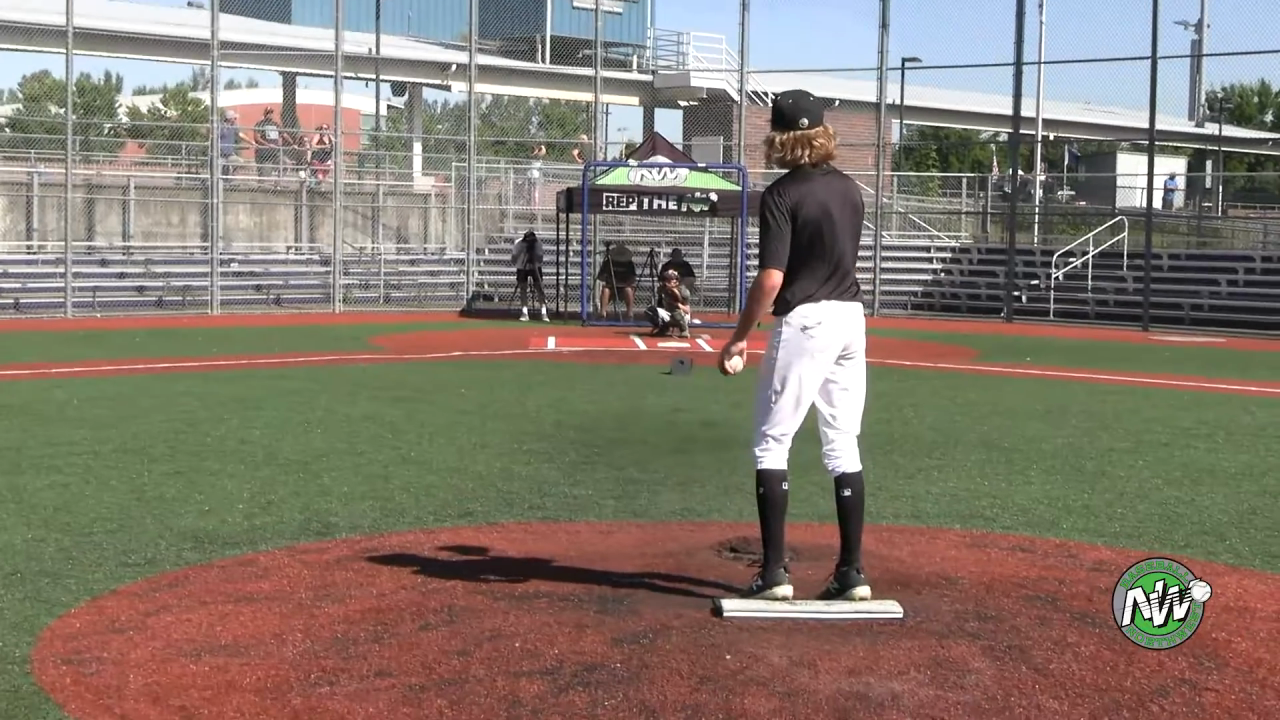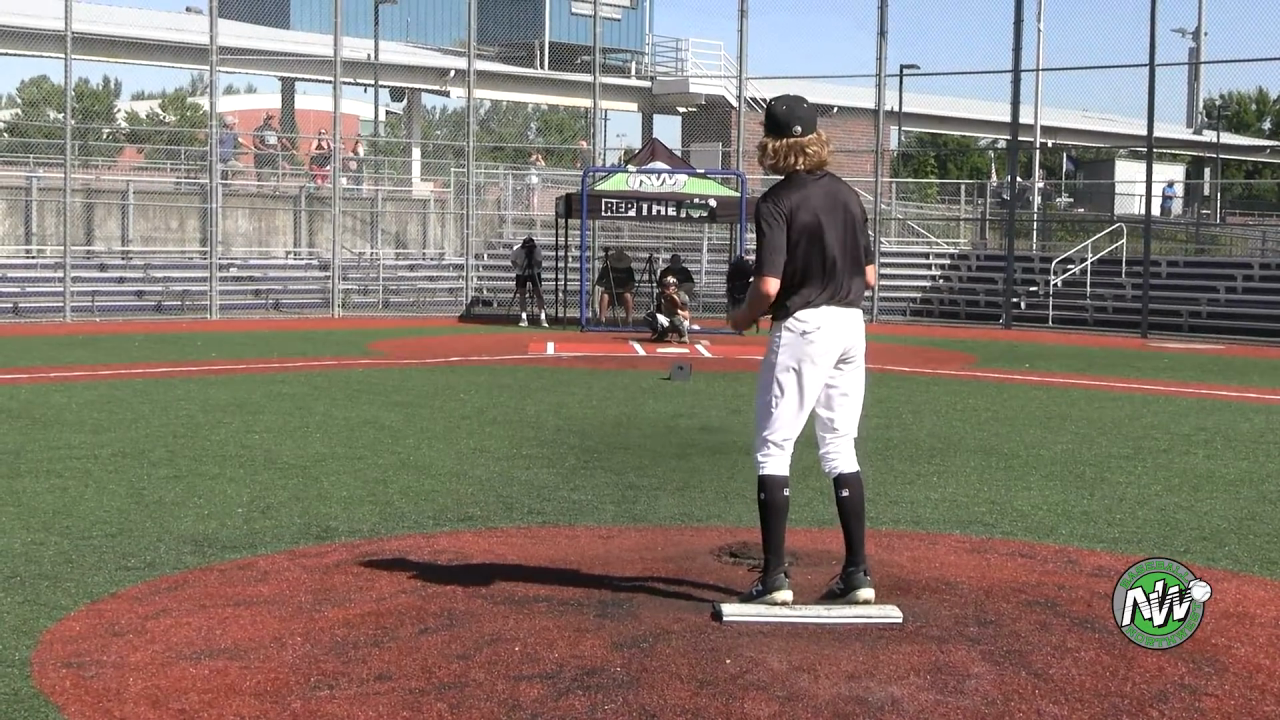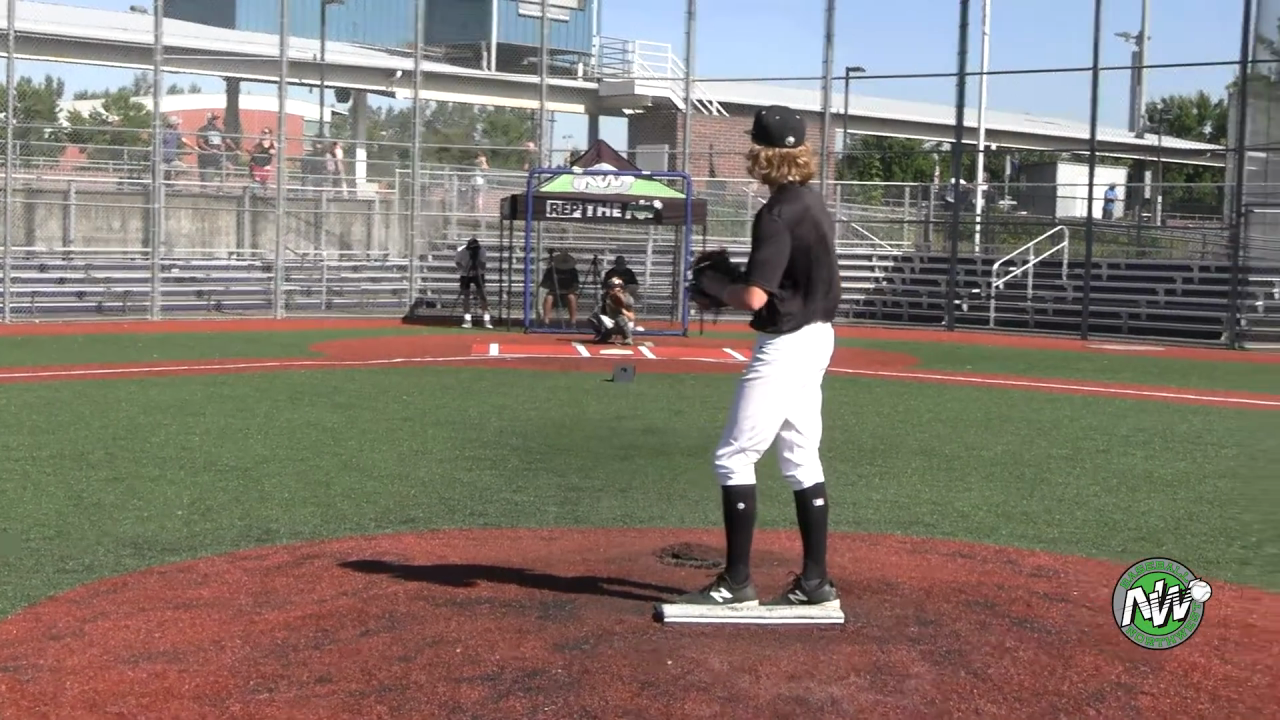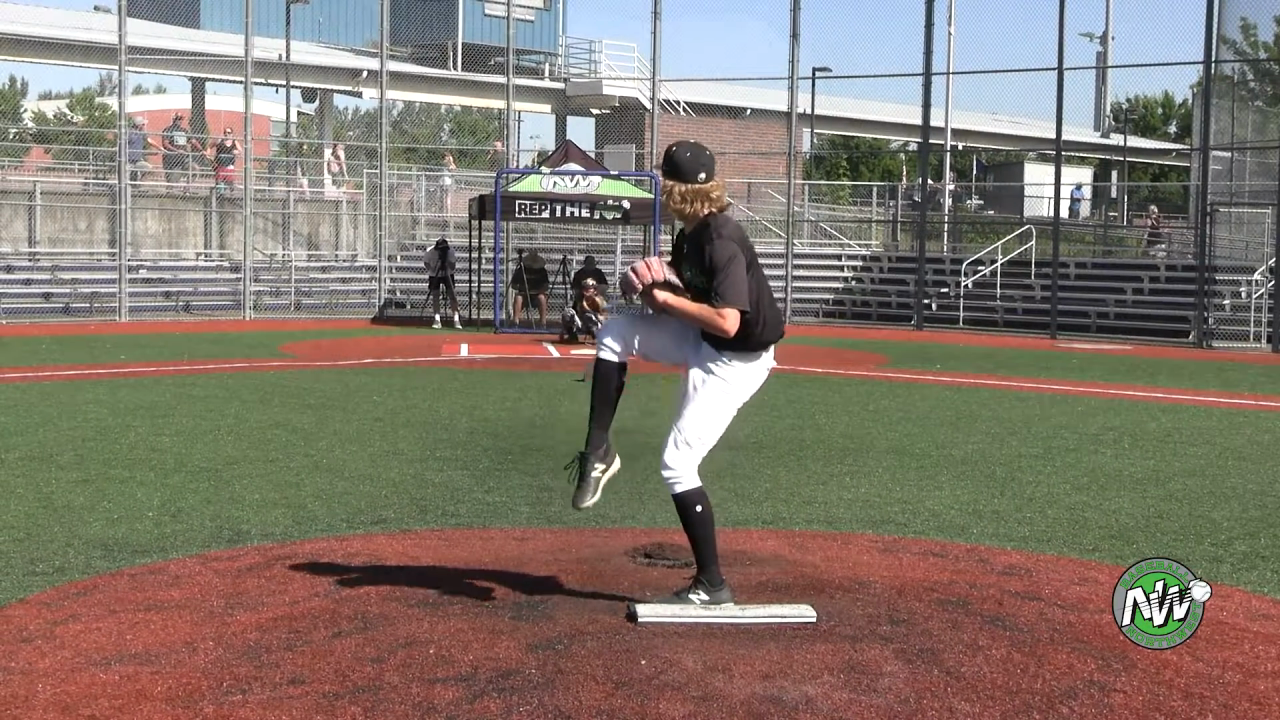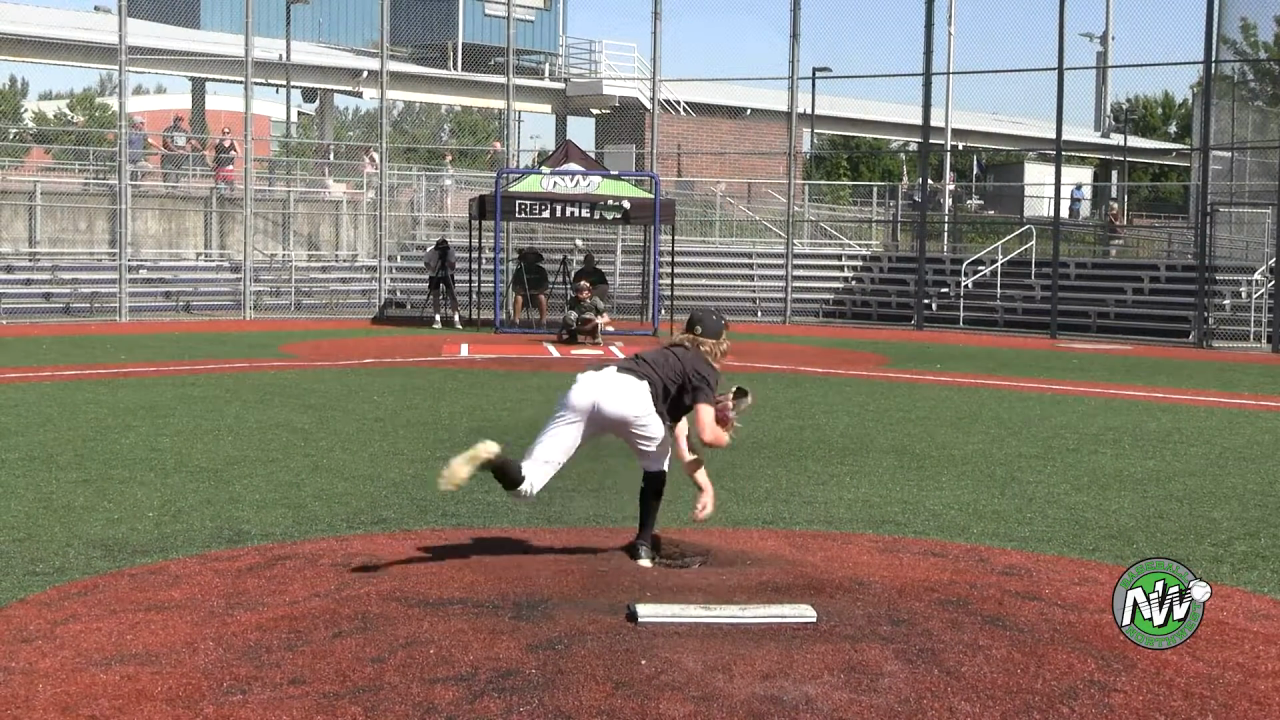
dt=1s
person 1, frame 1
left shoulder: (780, 194)
right shoulder: (850, 189)
left elbow: (771, 277)
left wrist: (739, 336)
left hip: (804, 323)
right hip: (850, 319)
left knee: (771, 445)
right knee: (843, 446)
left ankle: (773, 573)
right ankle: (851, 572)
person 1, frame 2
left shoulder: (776, 202)
right shoulder: (846, 194)
left elbow: (767, 286)
right elbow: (869, 276)
left wrist: (744, 313)
left hip: (802, 329)
right hip: (851, 325)
left knee: (773, 450)
right knee: (841, 450)
left ankle: (774, 579)
right ankle: (856, 573)
person 1, frame 3
left shoulder: (777, 213)
right shoulder: (814, 204)
left elbow: (753, 297)
left wrist: (715, 285)
right wrist: (734, 279)
left hip: (784, 346)
right hip: (814, 338)
left knee: (733, 457)
right knee: (802, 462)
left ankle: (736, 582)
right ankle: (815, 581)
person 1, frame 4
left shoulder: (720, 242)
right shoulder: (688, 232)
left elbow: (726, 323)
right elbow: (663, 290)
left wrist: (664, 297)
left hip: (737, 363)
right hip: (710, 346)
left knee: (677, 466)
right knee: (614, 334)
left ankle: (711, 584)
right ankle: (598, 453)
person 1, frame 5
left shoulder: (669, 355)
right shoulder: (700, 371)
left elbow: (681, 441)
right elbow: (705, 435)
left wrist: (704, 484)
right wrist: (724, 438)
left hip: (588, 385)
right hip: (632, 395)
left knee: (525, 481)
right knee: (656, 460)
left ankle: (491, 458)
right ankle: (645, 543)
